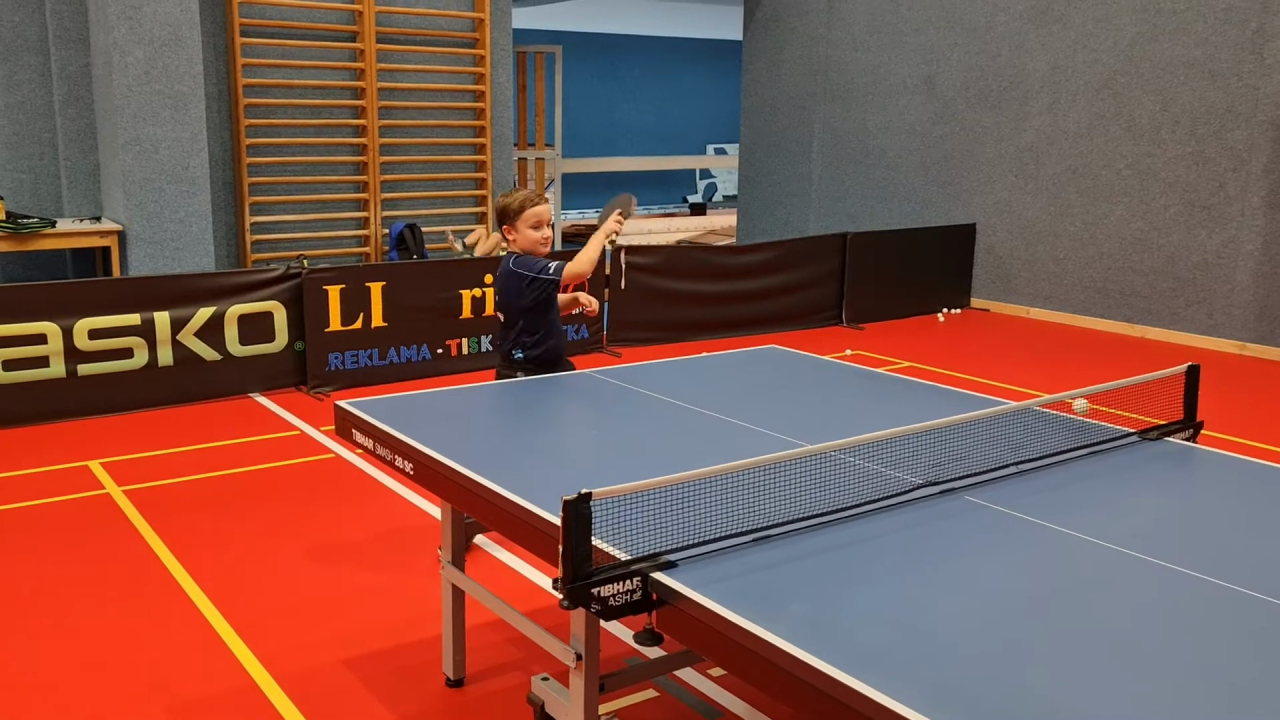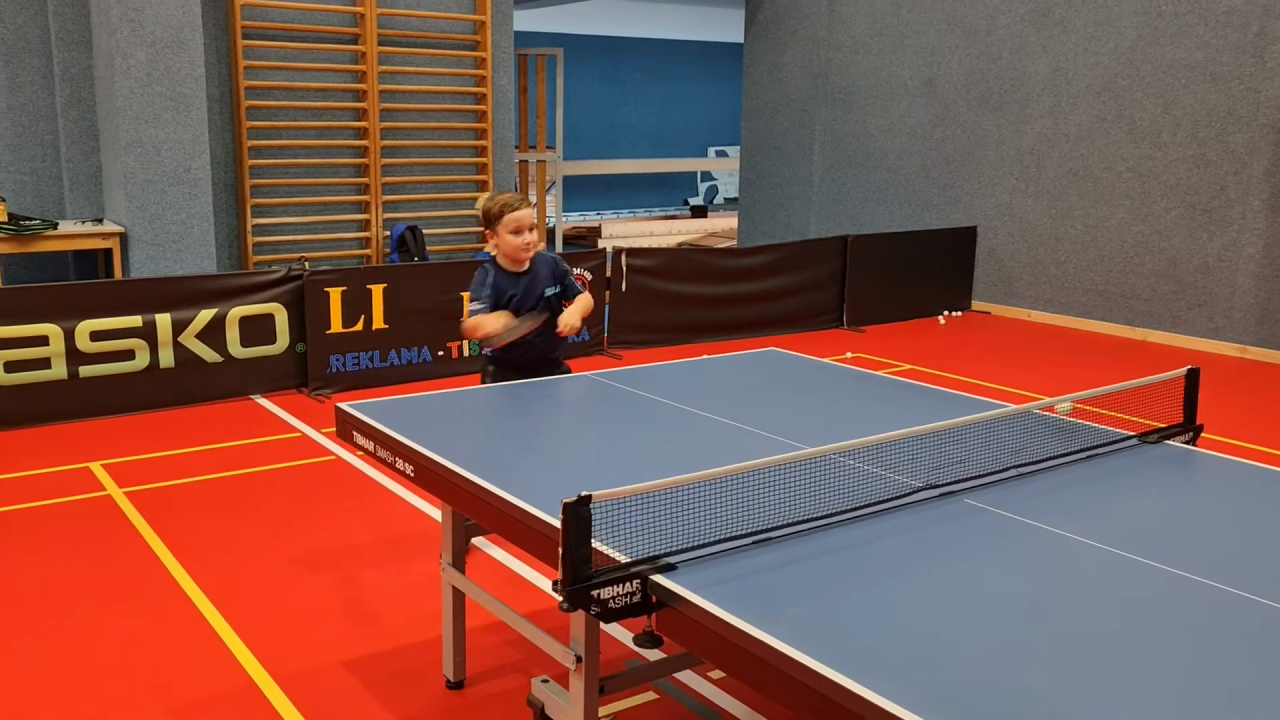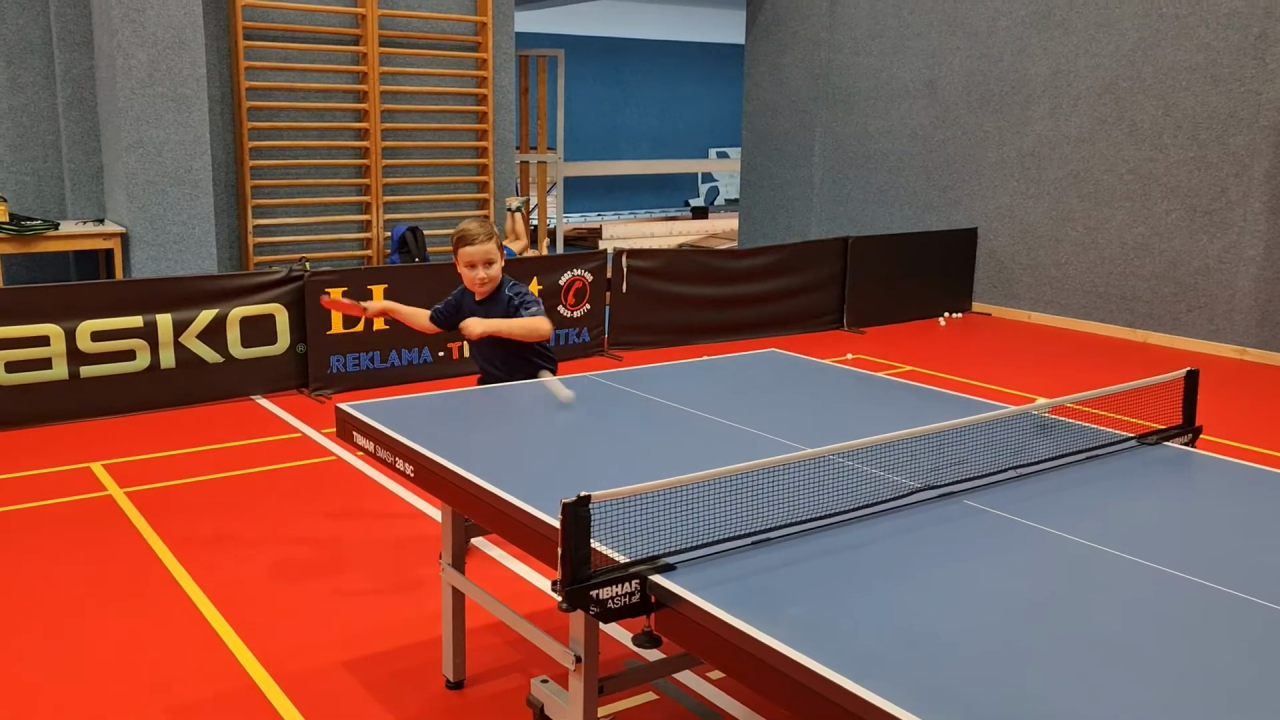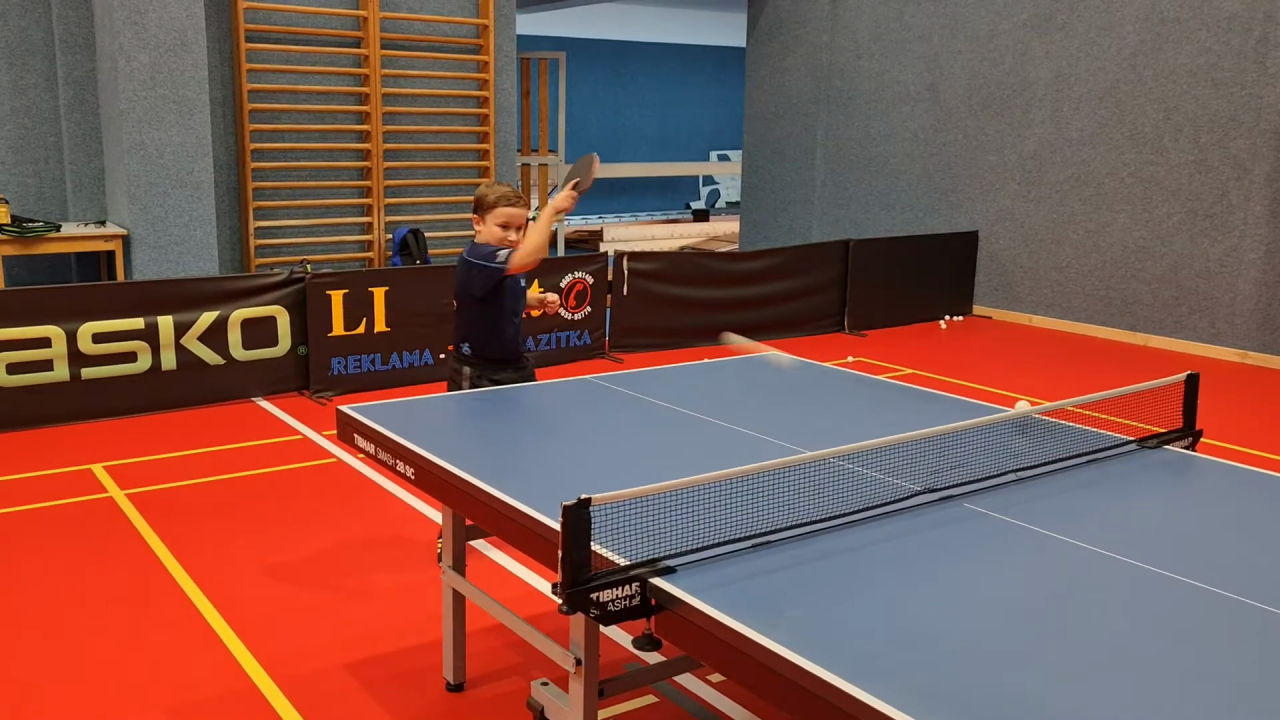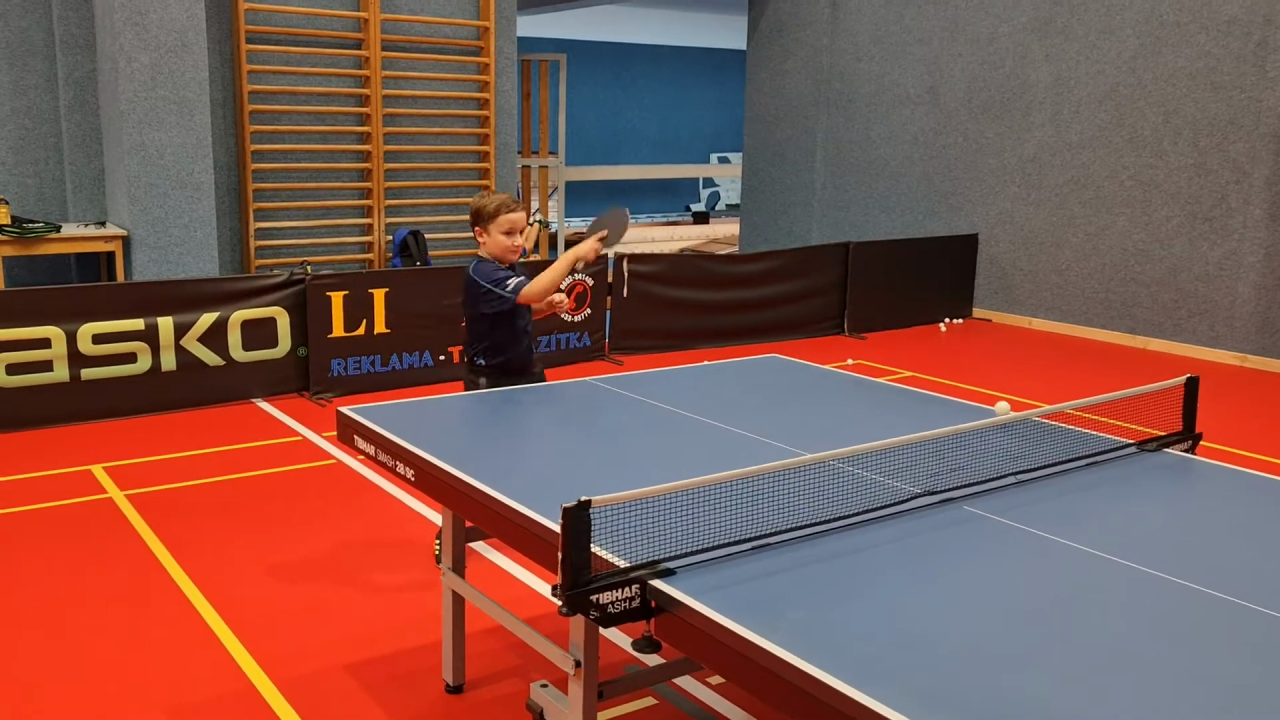
dt=0.3s
person 1, frame 1
left shoulder: (532, 264)
right shoulder: (518, 268)
right elbow: (578, 270)
left wrist: (576, 298)
right wrist: (603, 231)
left hip: (555, 369)
right hip: (522, 377)
person 1, frame 2
left shoulder: (550, 264)
right shoulder: (487, 277)
left elbow: (583, 298)
right elbow: (471, 326)
left wrist: (574, 312)
right wrist: (488, 323)
left hip: (550, 370)
right hip: (504, 375)
person 1, frame 3
left shoulder: (516, 295)
right shoulder: (463, 297)
left elbow: (543, 330)
right elbow: (432, 321)
left wrist: (491, 325)
right wrist: (387, 307)
person 1, frame 4
left shoulder: (513, 258)
right shoulder: (475, 258)
right elbow: (526, 259)
left wrist: (538, 301)
right wrist: (550, 210)
left hip: (516, 368)
right hip: (476, 375)
person 1, frame 5
left shoulder: (507, 267)
right shoulder: (480, 273)
right elbow: (532, 293)
left wrist: (549, 304)
right wrist: (573, 254)
left hip: (526, 374)
right hip: (491, 383)
